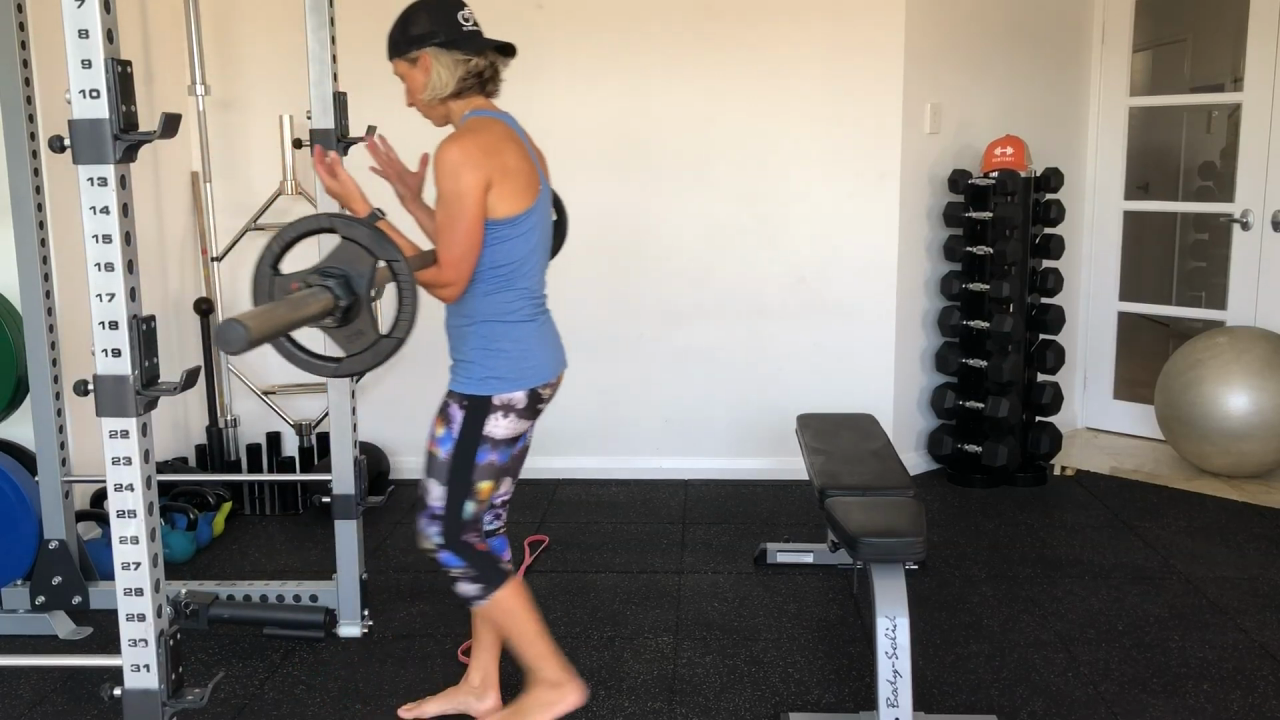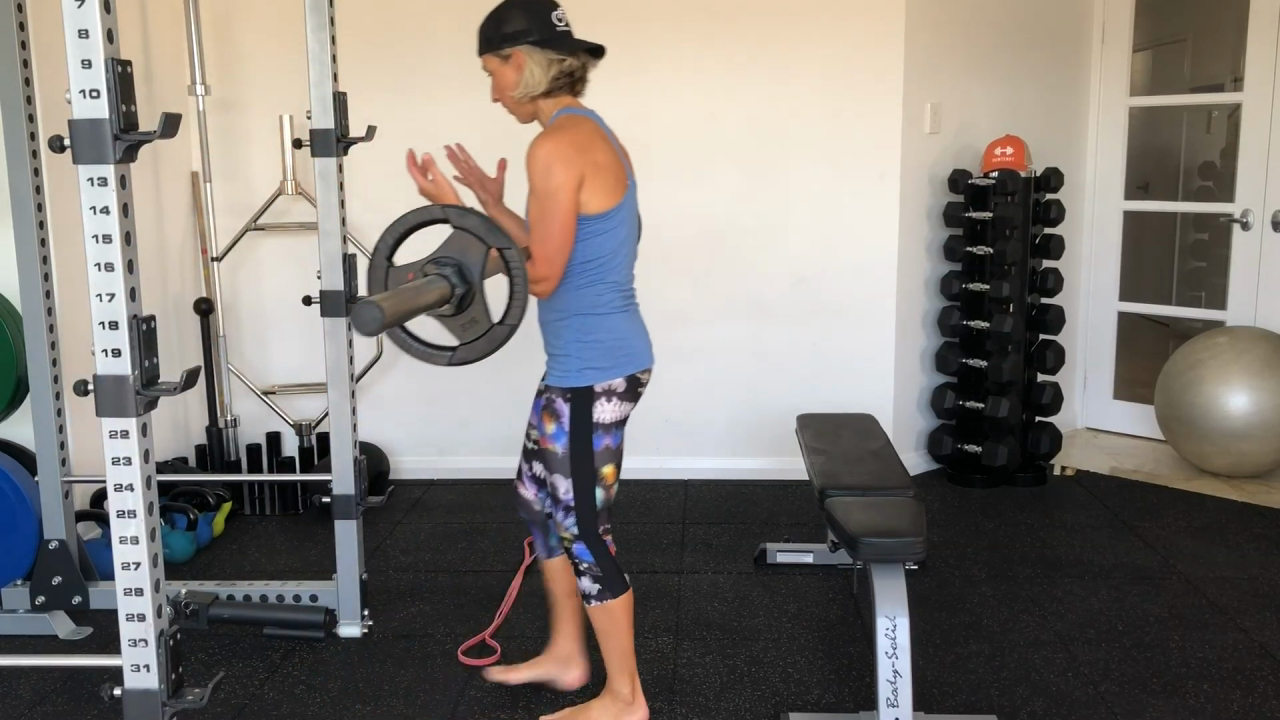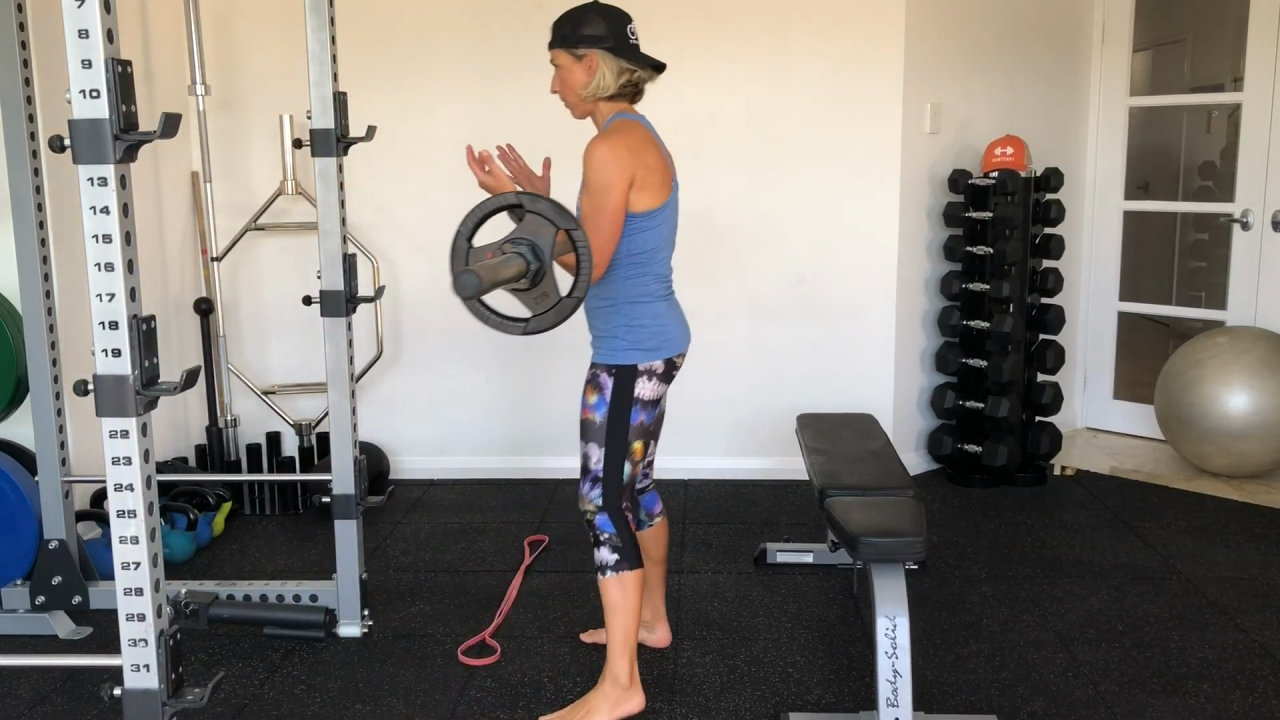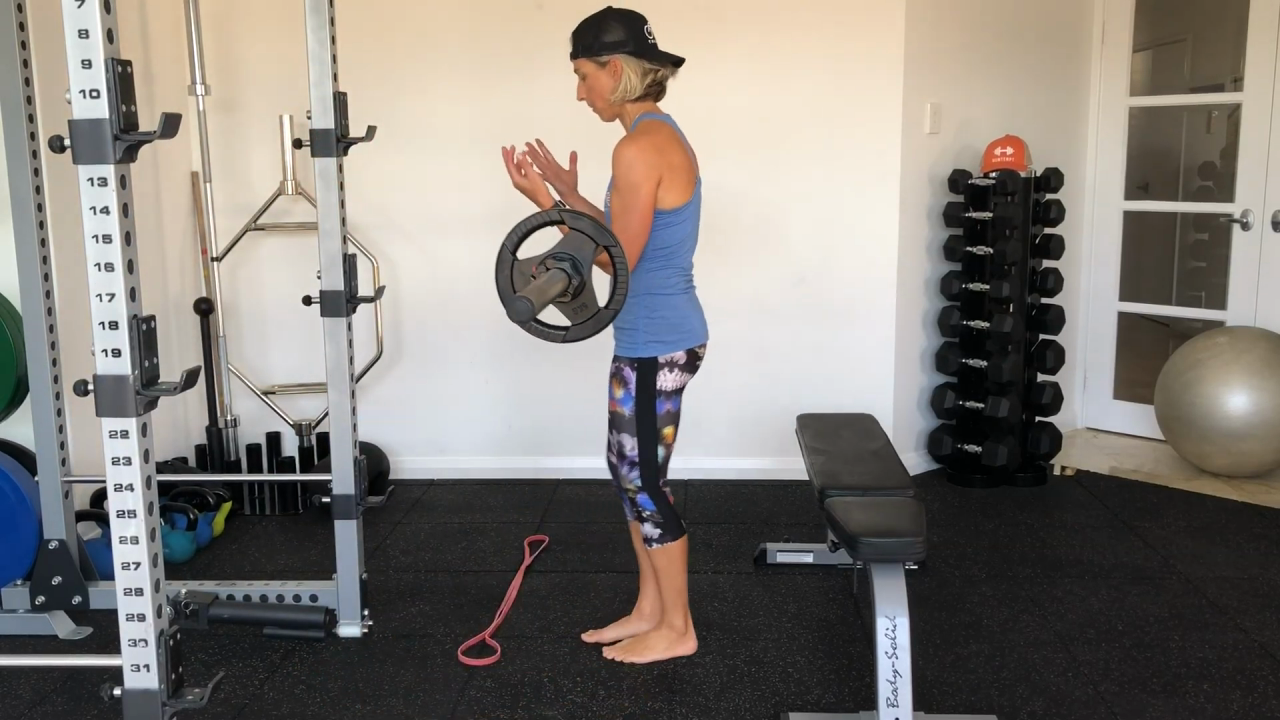
dt=0.5s
person 1, frame 1
left shoulder: (464, 149)
right shoulder: (509, 136)
left elbow: (448, 279)
left wrist: (360, 209)
right wrist: (409, 197)
left hip: (494, 378)
right hip: (526, 363)
left knee: (447, 535)
right knee: (479, 525)
person 1, frame 2
left shoulder: (556, 146)
right shoulder: (590, 133)
left elbow: (541, 276)
left wrist: (456, 212)
right wrist: (492, 205)
left hip: (593, 367)
right hip: (592, 357)
left knee: (581, 525)
right knee: (538, 493)
right ankle: (564, 654)
person 1, frame 3
left shoulder: (611, 146)
right shoulder: (635, 137)
left elbow: (590, 264)
left wrist: (513, 202)
right wrist: (541, 200)
left hip: (631, 351)
right hip: (645, 342)
left knee: (603, 502)
right knee: (633, 483)
right ankle: (651, 620)
person 1, frame 4
left shoulder: (639, 147)
right shoulder: (660, 135)
left elbow: (620, 258)
left wrist: (543, 202)
right wrist: (569, 195)
left hip: (655, 342)
right hip: (658, 334)
left knee: (642, 482)
right knee: (631, 470)
left ankle: (676, 629)
right ankle: (652, 607)
